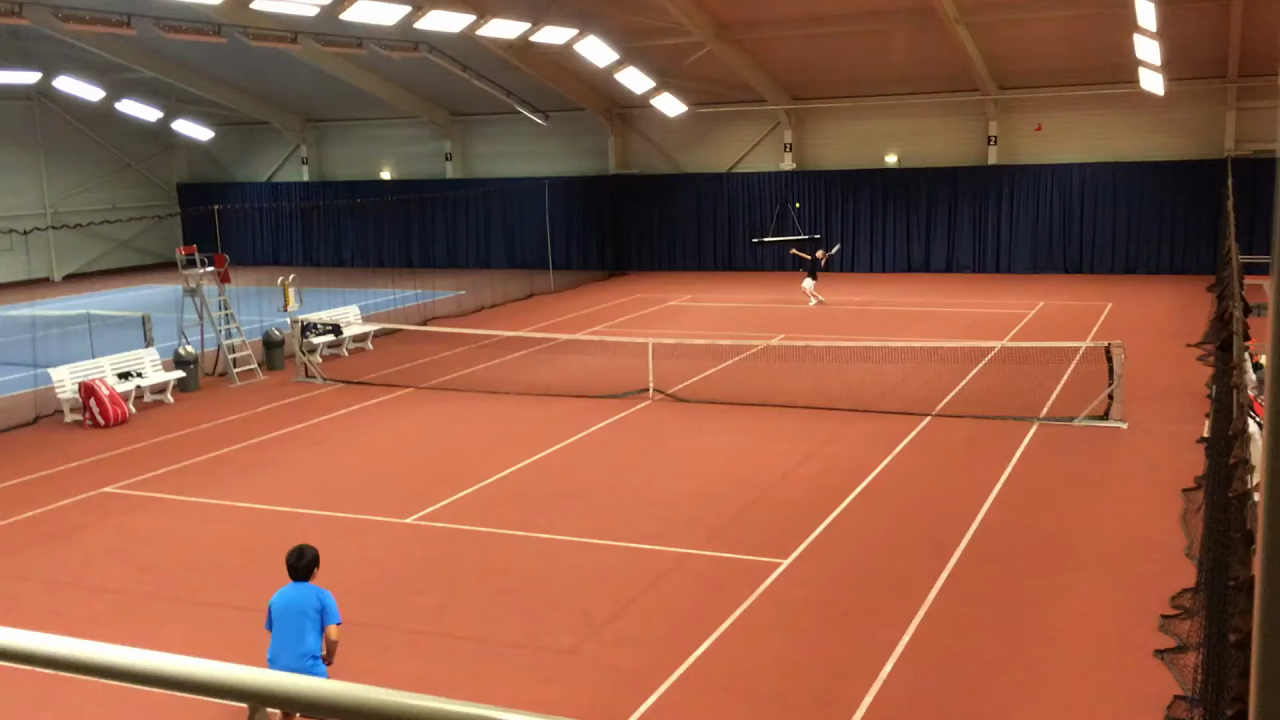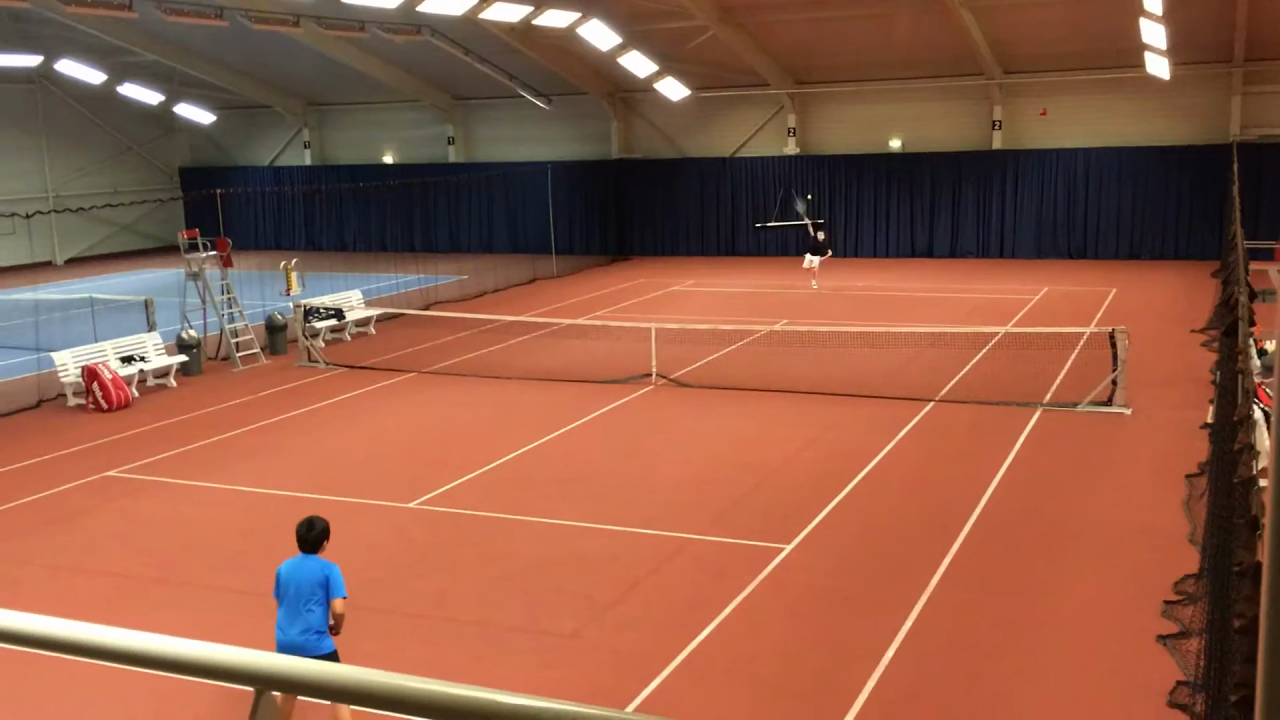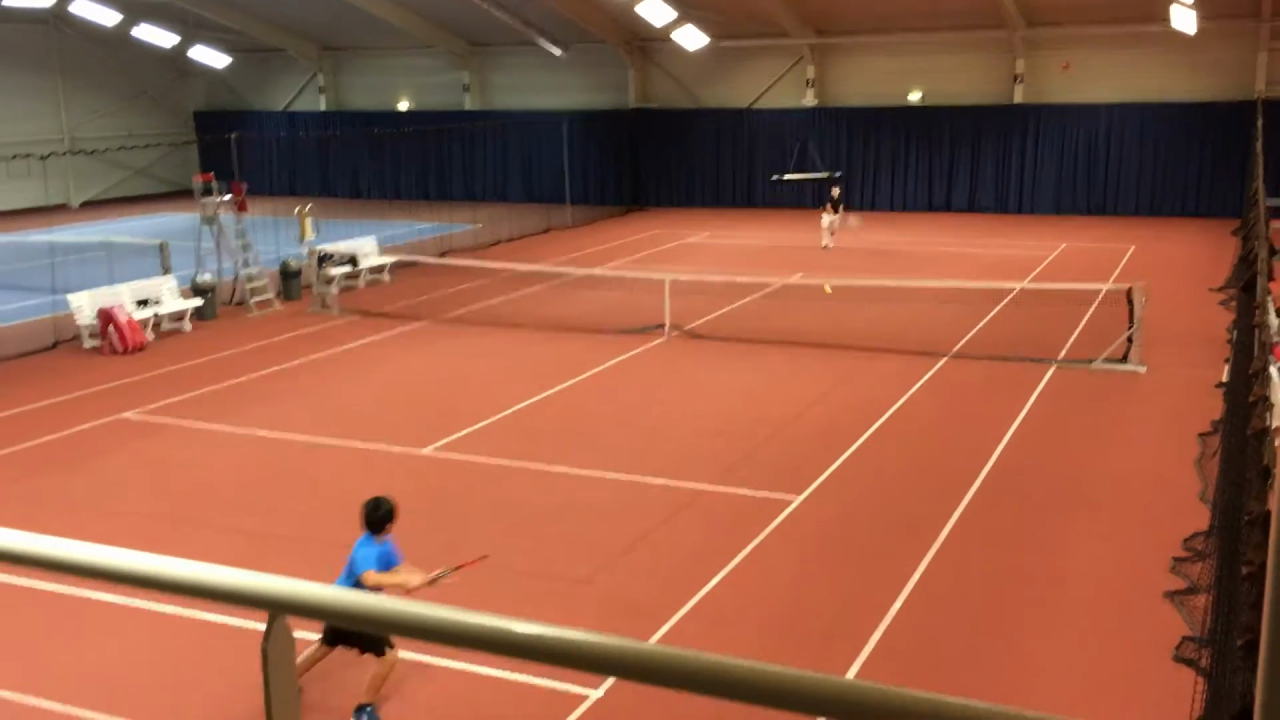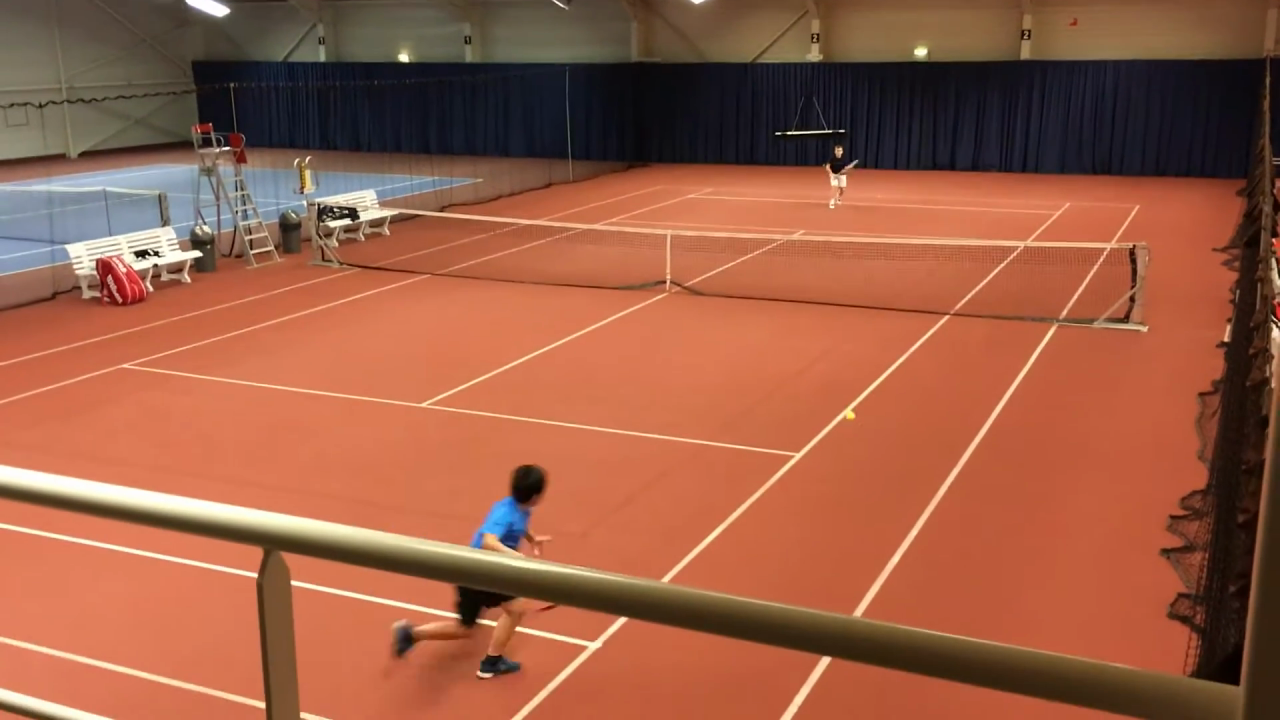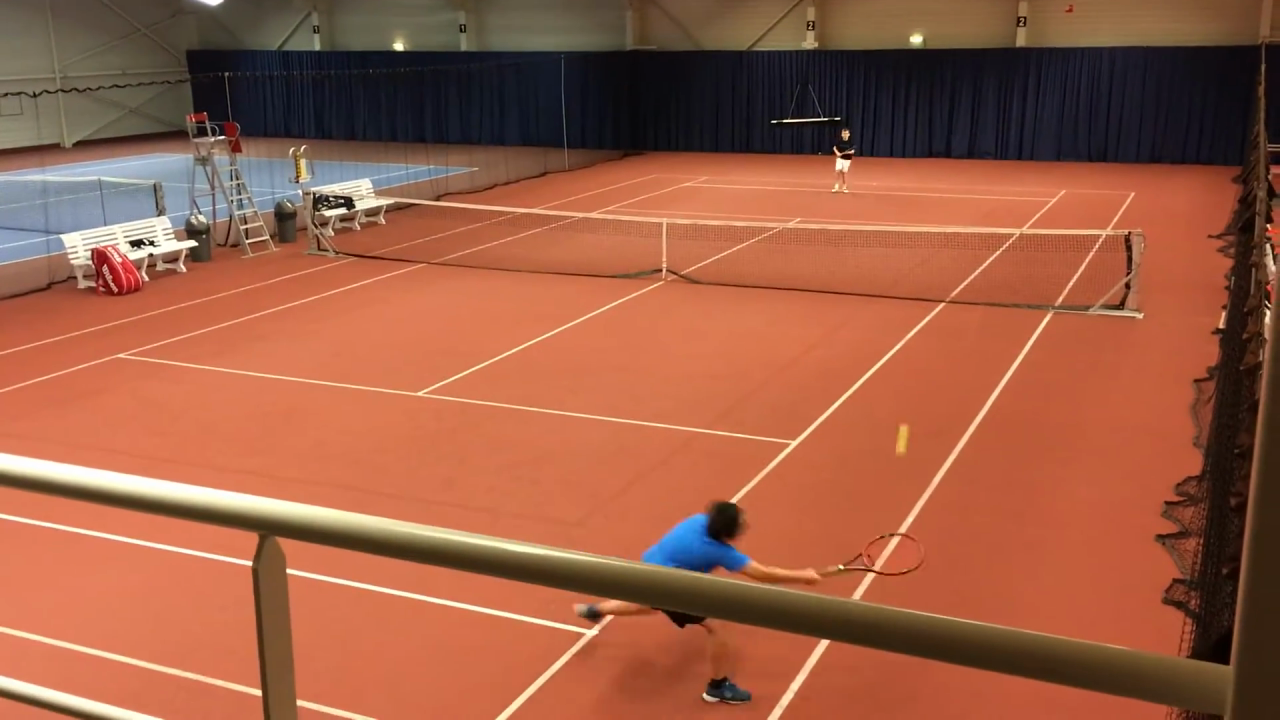
dt=0.4s
person 1, frame 1
left shoulder: (277, 597)
right shoulder: (323, 596)
left elbow: (272, 633)
right elbow: (333, 637)
right wrist: (330, 657)
left hip: (278, 669)
right hip: (310, 670)
person 1, frame 2
left shoulder: (284, 567)
right shoulder: (329, 569)
left elbow: (279, 603)
right elbow: (339, 610)
right wrist: (336, 627)
left hip: (286, 642)
right hip: (316, 644)
person 1, frame 3
left shoulder: (383, 543)
right shoulder: (367, 551)
left elbow: (398, 567)
right elbow: (370, 580)
left wrist: (410, 579)
right wrist: (406, 579)
left knee: (325, 646)
right knee: (388, 657)
person 1, frame 4
left shoulder: (520, 509)
right shoulder: (506, 514)
right elbow: (487, 540)
left wrist: (531, 538)
right wrist: (513, 555)
left knee: (517, 609)
right knee: (465, 629)
left ankle: (492, 661)
right ankle: (409, 633)
person 1, frame 5
left shoulder: (700, 520)
right shoulder: (723, 552)
right elbow: (761, 573)
right wrist: (801, 576)
left hip: (649, 566)
left knee: (645, 606)
right knee: (717, 630)
left ankle: (595, 610)
right ankle: (718, 686)
